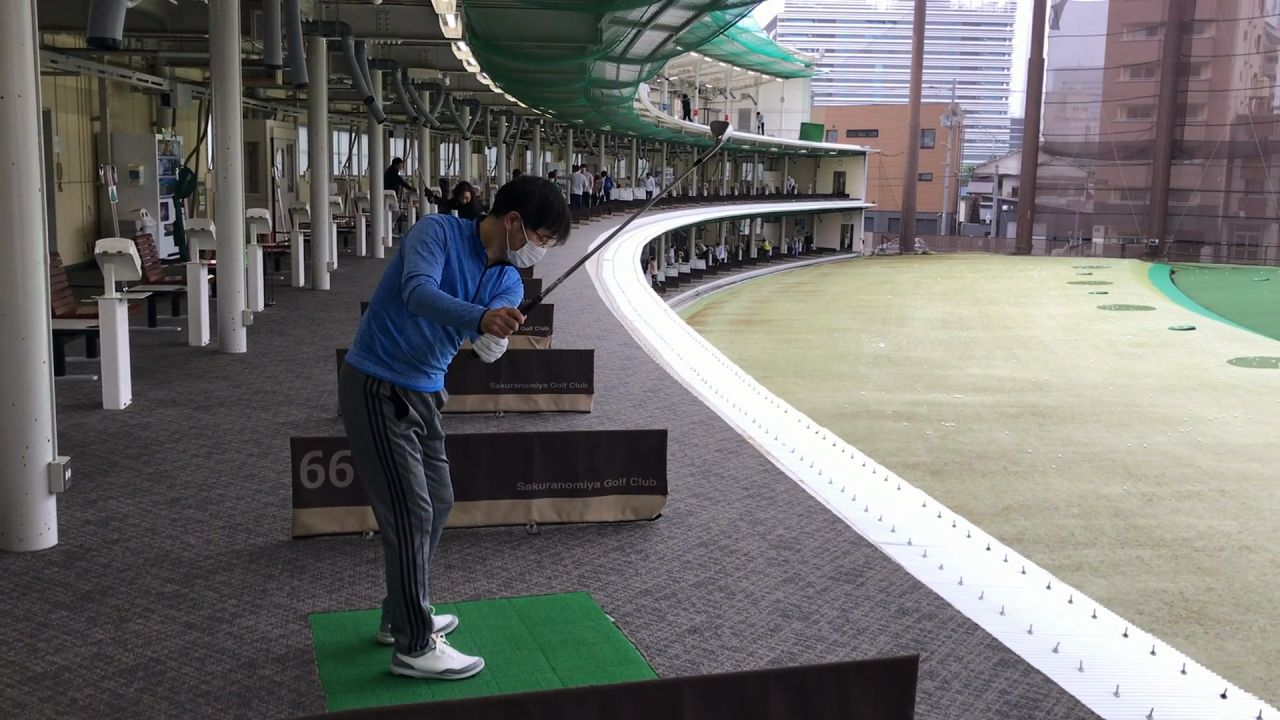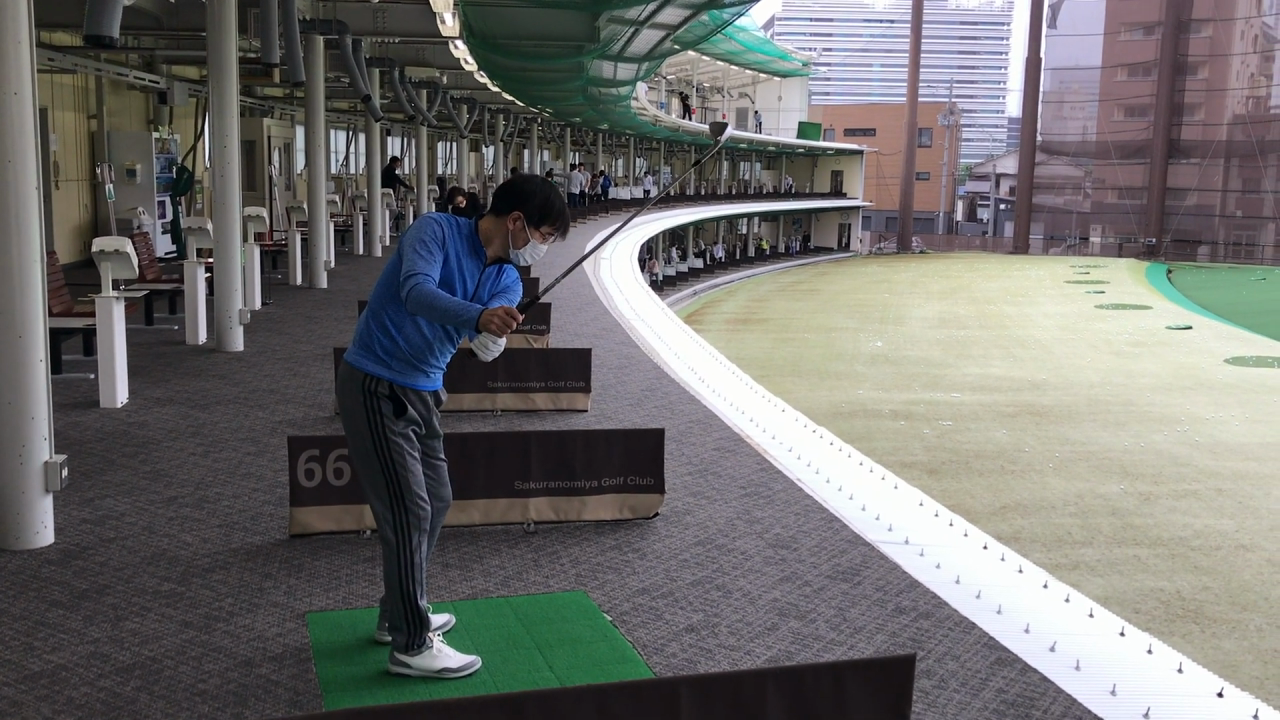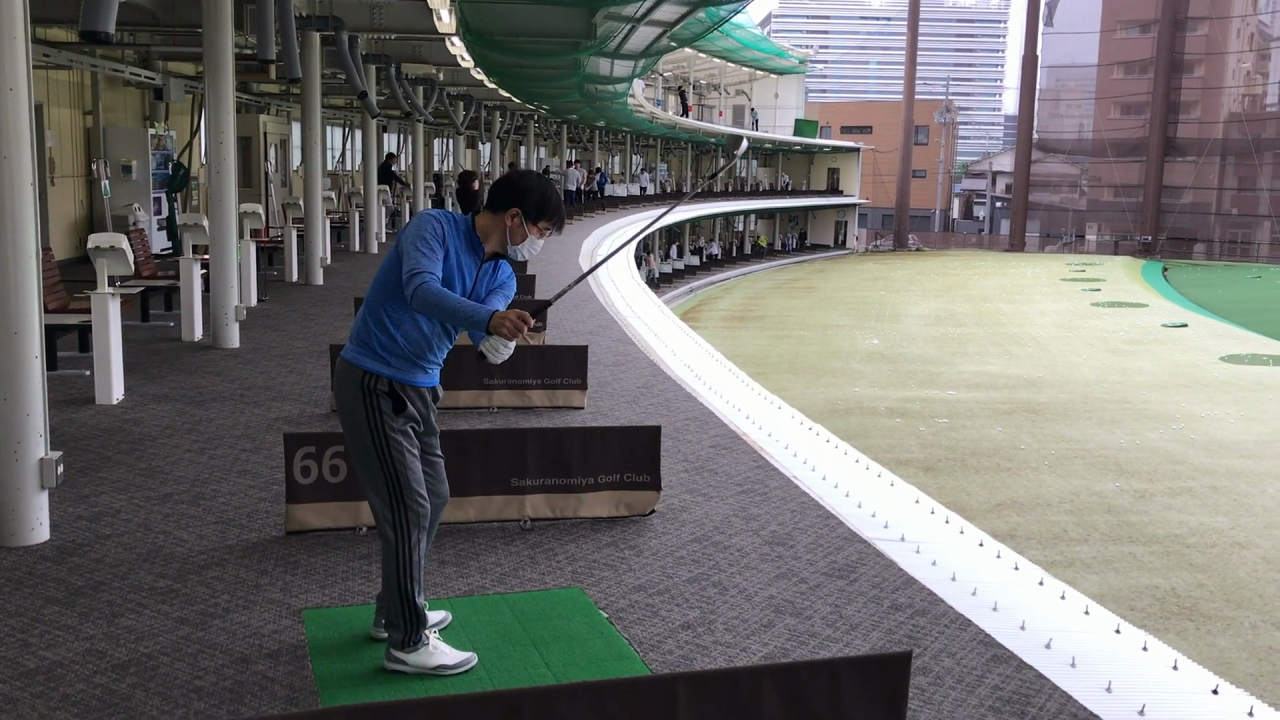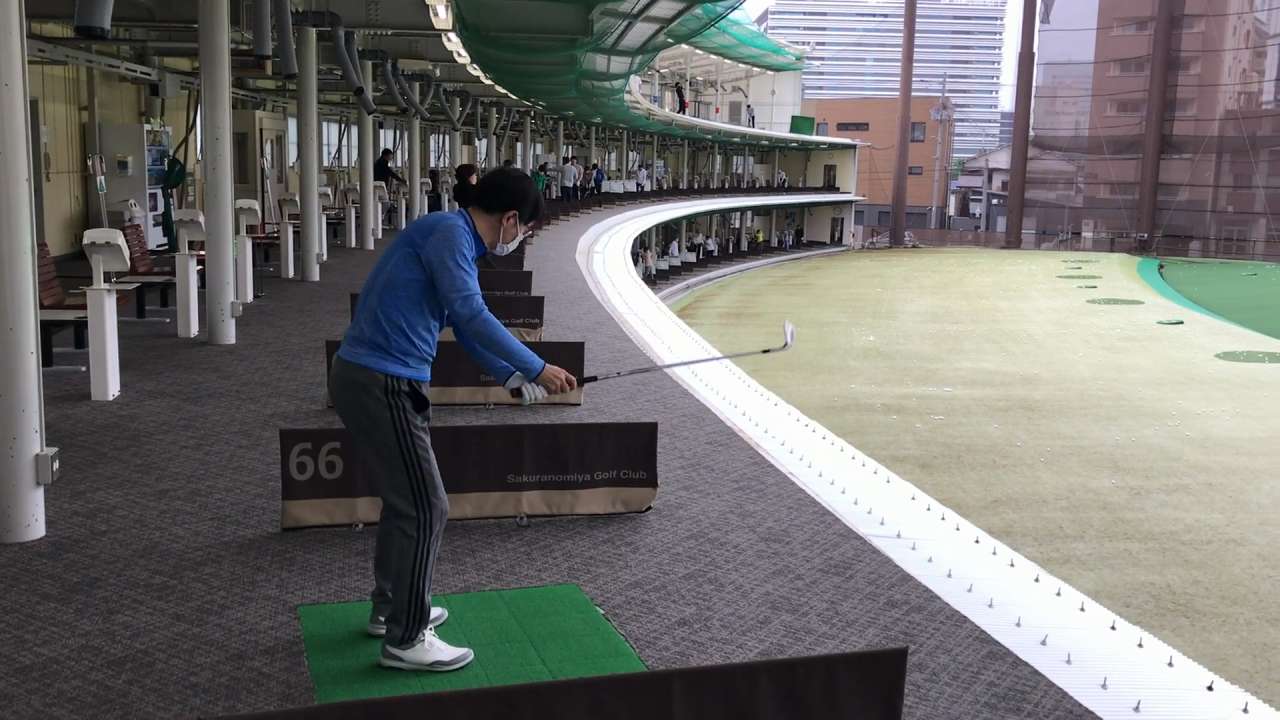
dt=0.4s
person 1, frame 1
left shoulder: (509, 282)
right shoulder: (437, 231)
left elbow: (489, 330)
right elbow: (418, 292)
left wrist: (494, 336)
right wrist: (481, 318)
left hip: (424, 392)
right hip: (377, 387)
left knee: (436, 504)
right knee: (411, 513)
left ankle: (402, 615)
right ankle: (414, 645)
person 1, frame 2
left shoulder: (507, 281)
right shoulder: (435, 230)
left elbow: (487, 330)
right elbow: (416, 291)
left wrist: (492, 334)
right wrist: (479, 316)
left hip: (422, 391)
right hip: (375, 386)
left knee: (434, 503)
right knee: (409, 512)
left ankle: (398, 614)
right ankle: (411, 645)
person 1, frame 3
left shoulder: (502, 276)
right shoulder: (433, 226)
left elbow: (485, 326)
right elbow: (420, 290)
left wrist: (500, 337)
right wrist: (488, 319)
left hip: (419, 388)
right hip: (373, 383)
left knee: (431, 499)
right knee: (408, 509)
left ankle: (395, 611)
right ankle: (407, 642)
person 1, frame 4
left shoulder: (465, 251)
right shoulder: (446, 229)
left elbow: (471, 333)
right elbow: (470, 315)
left wrist: (515, 378)
right wrist: (535, 367)
left hip: (382, 380)
right hip: (378, 383)
left knee: (406, 498)
right knee: (425, 507)
left ankle: (390, 608)
right ankle: (404, 638)
